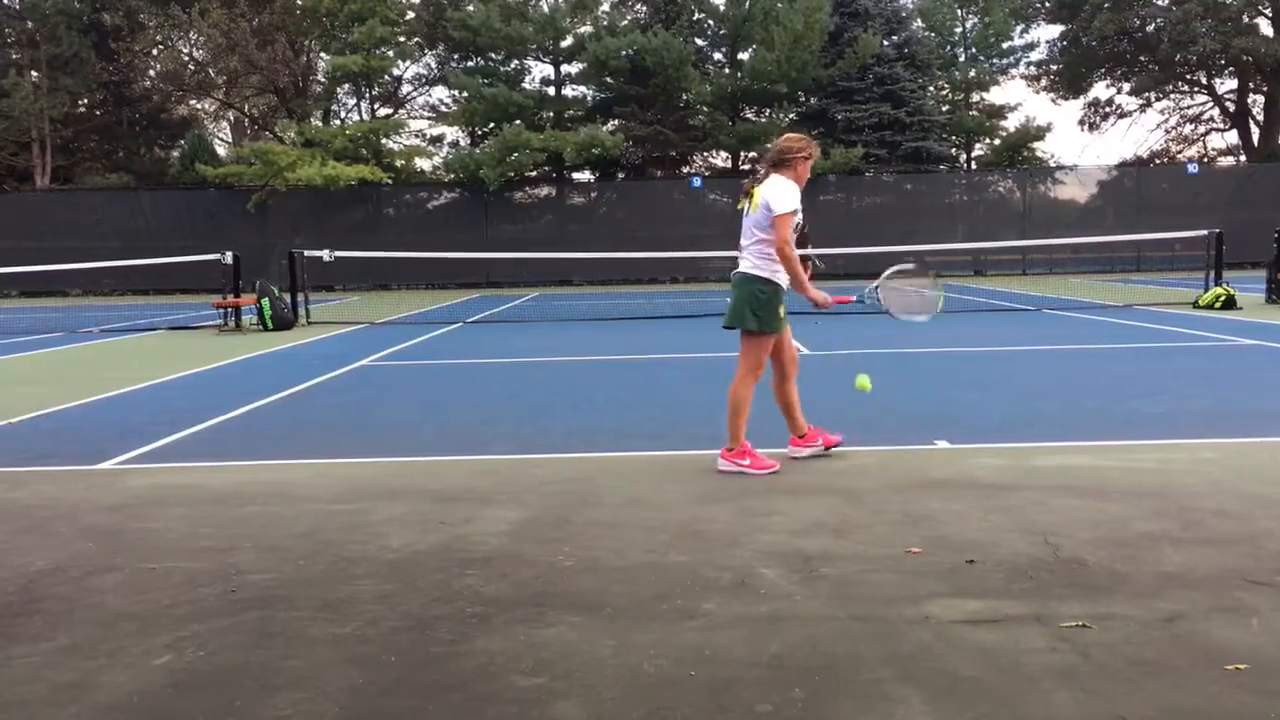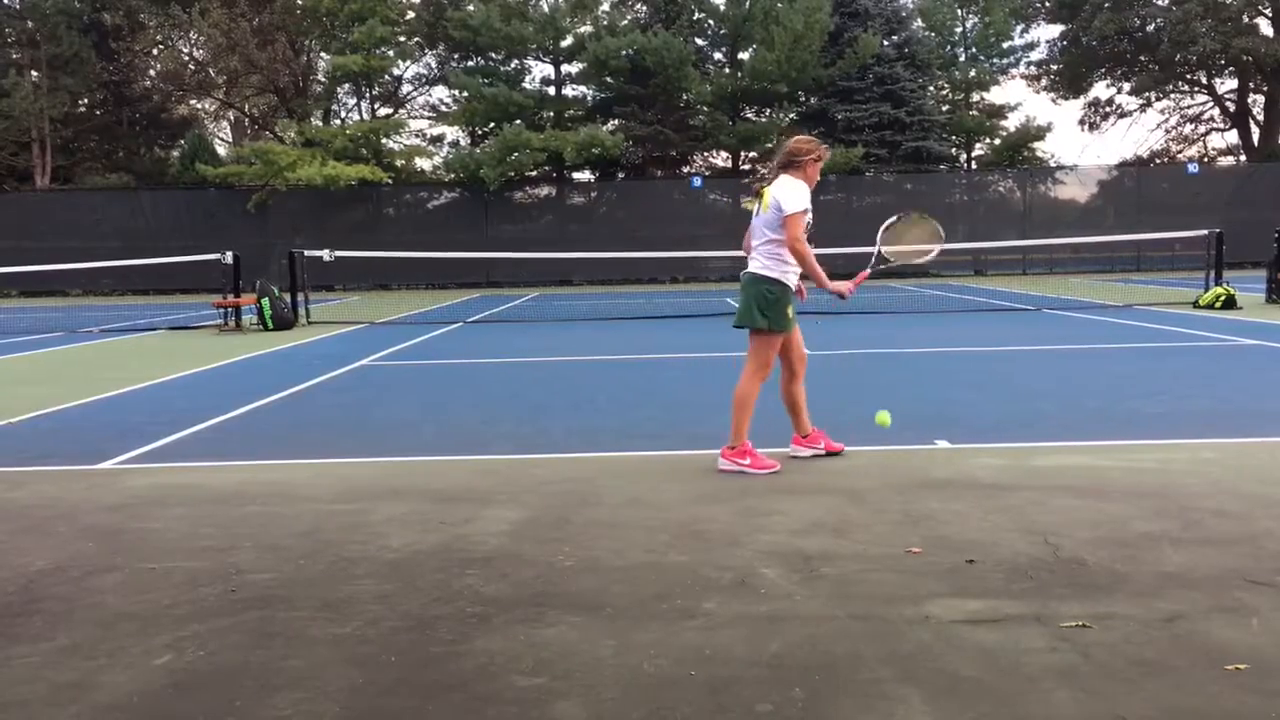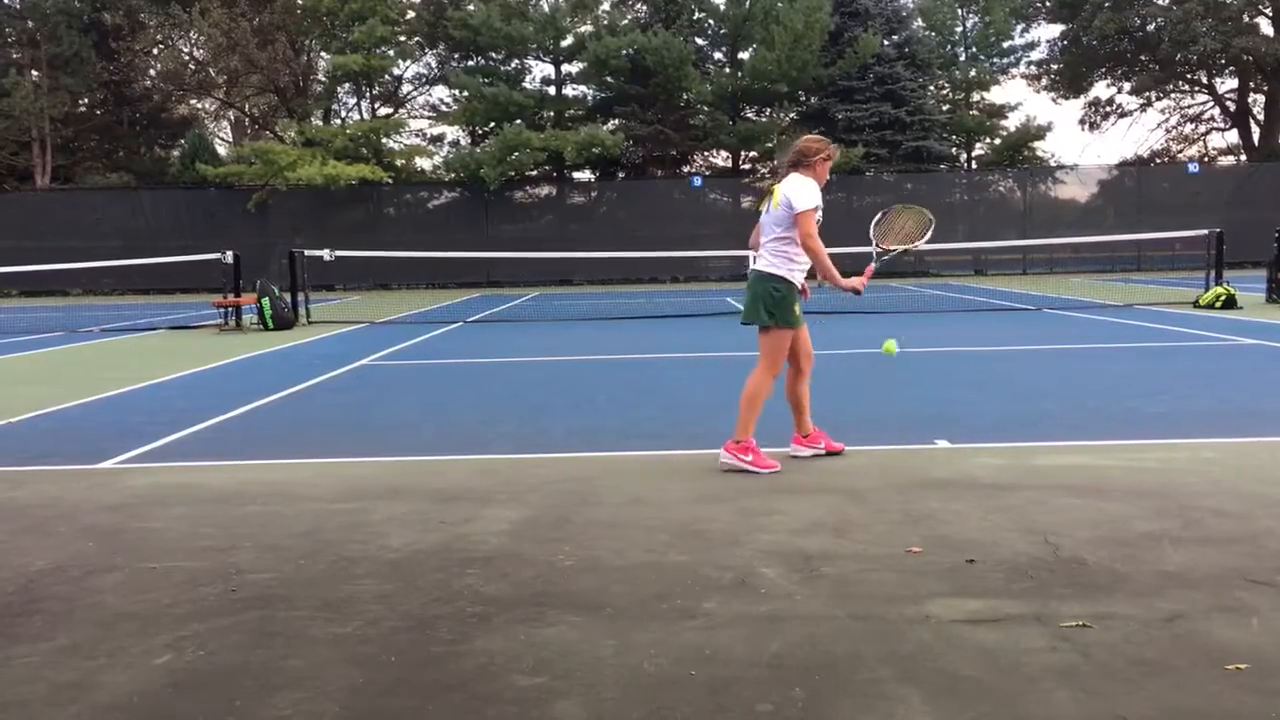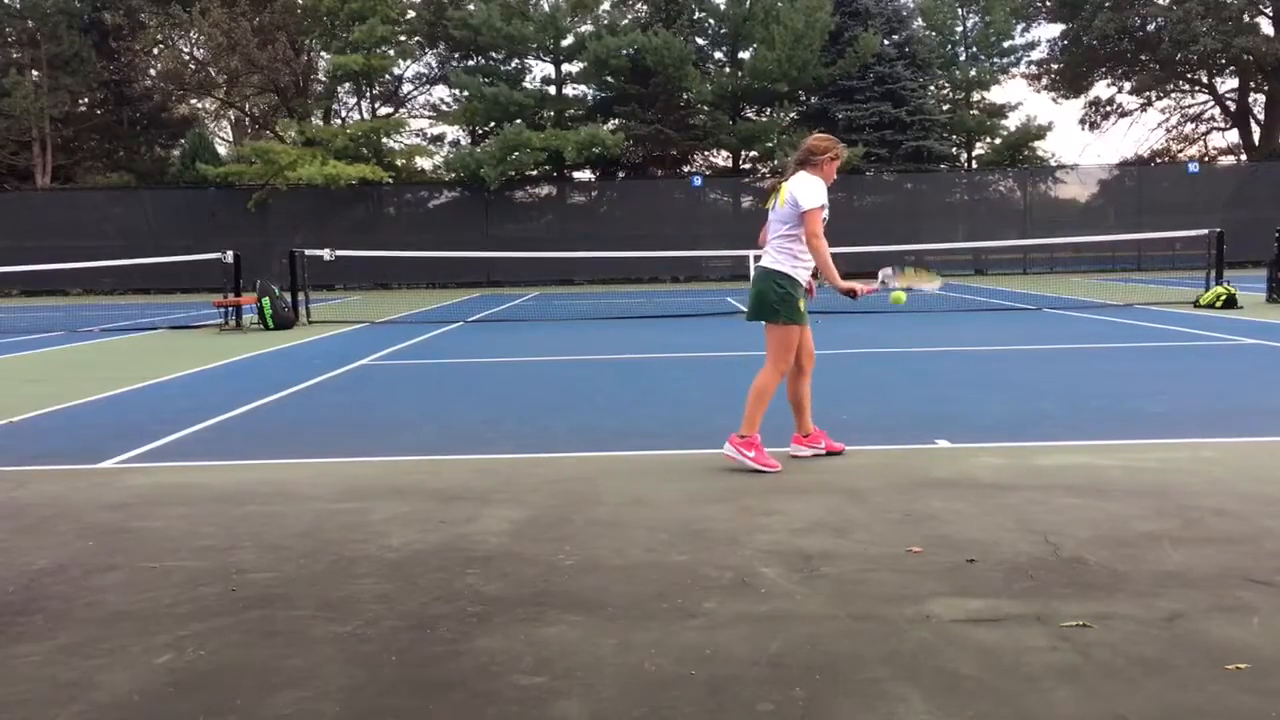
dt=0.1s
person 1, frame 1
left shoulder: (763, 189)
right shoulder: (784, 188)
right elbow: (782, 246)
left wrist: (788, 278)
right wrist: (808, 289)
left hip: (759, 284)
right hip: (761, 287)
left knee: (787, 364)
right knee: (750, 371)
left ankle: (803, 436)
right ankle: (734, 451)
person 1, frame 2
left shoulder: (773, 189)
right shoulder: (795, 189)
left elbow: (748, 243)
right elbow: (795, 243)
right wrist: (826, 284)
left hip: (768, 284)
right hip: (771, 287)
left knee: (796, 363)
right knee: (758, 370)
left ankle: (805, 437)
right ankle: (736, 450)
person 1, frame 3
left shoulder: (782, 189)
right shoulder: (805, 187)
left elbow: (755, 241)
right elbow: (809, 239)
right wrist: (837, 280)
left hip: (774, 281)
right hip: (777, 285)
left knee: (802, 361)
right knee: (768, 368)
left ankle: (805, 436)
right ankle: (739, 446)
person 1, frame 4
left shoulder: (789, 187)
right shoulder: (811, 185)
left elbow: (765, 238)
right elbow: (814, 238)
right wrist: (837, 282)
left hip: (779, 279)
right hip: (782, 282)
left knee: (804, 361)
right knee: (777, 365)
left ankle: (806, 436)
right ankle: (744, 439)
